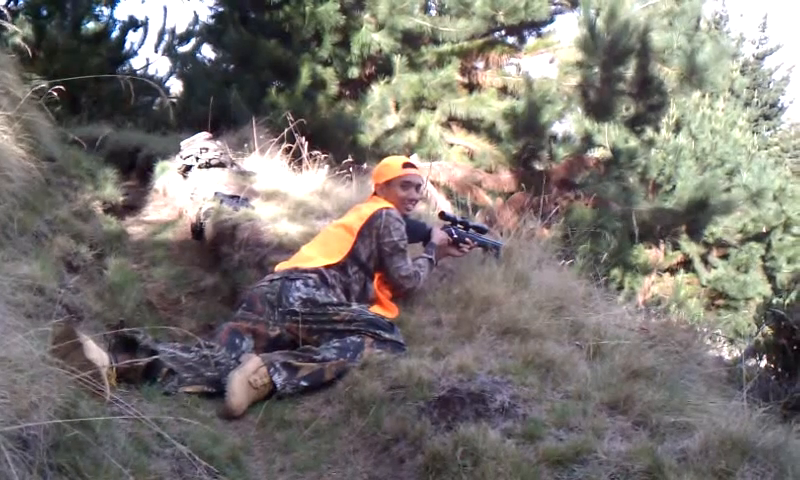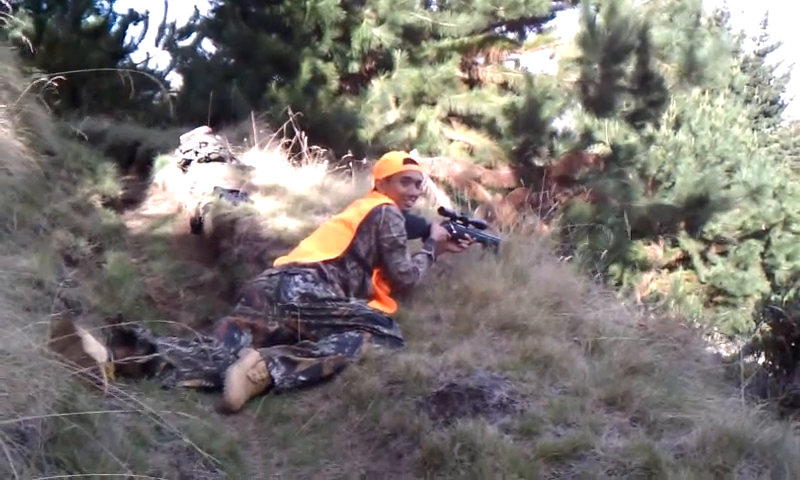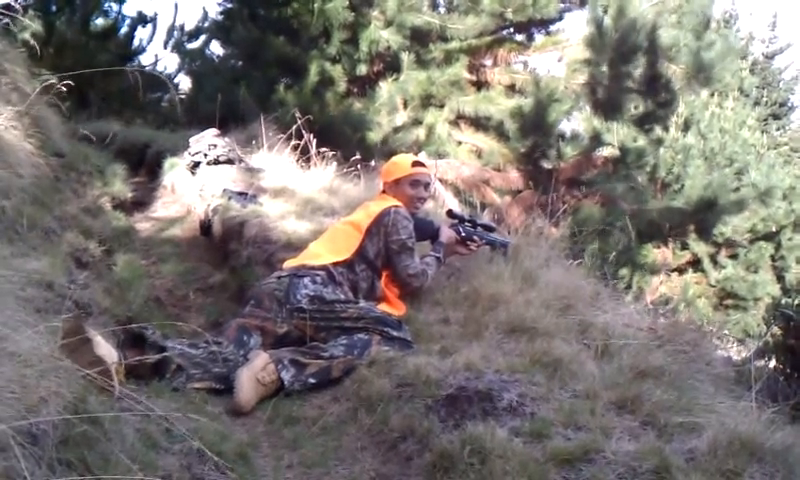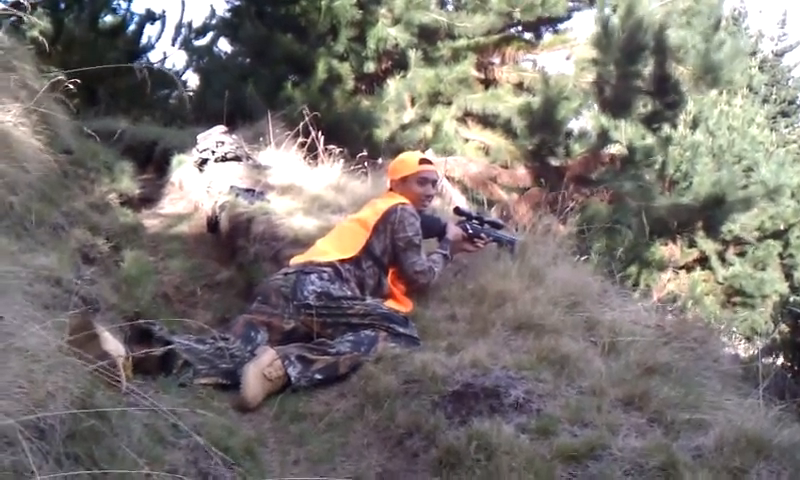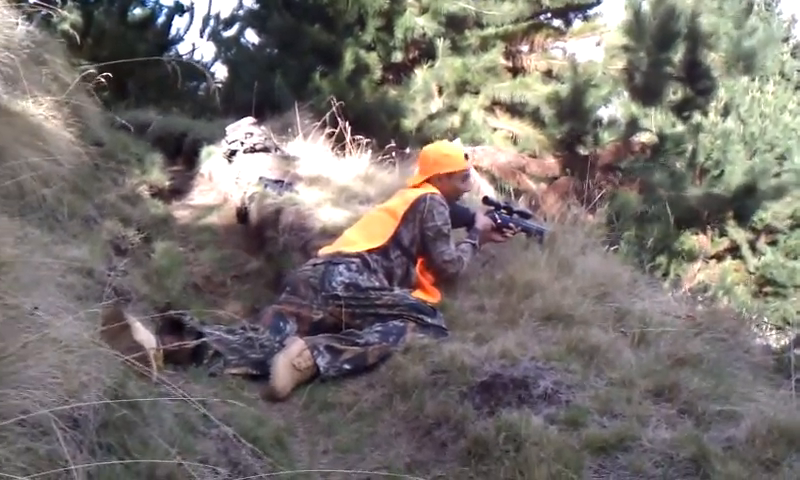
dt=1s
person 1, frame 1
left shoulder: (362, 213)
right shoulder: (387, 215)
left elbow: (383, 273)
right elbow: (403, 280)
left wrist: (438, 254)
right wrist: (432, 251)
left hip: (277, 287)
right hip: (309, 292)
left knee: (217, 358)
right knee: (384, 340)
left ankle: (113, 360)
right ankle: (270, 373)
person 1, frame 2
left shoulder: (361, 209)
right shoulder: (386, 212)
left elbow: (381, 267)
right elbow: (403, 276)
left wrist: (436, 248)
right wrist: (431, 247)
left hip: (276, 283)
right hip: (307, 289)
left knee: (218, 352)
right knee: (382, 336)
left ankle: (121, 352)
right ankle: (268, 367)
person 1, frame 3
left shoulder: (370, 212)
right shoulder: (394, 215)
left elbow: (383, 266)
right elbow: (409, 279)
left wrist: (440, 250)
right wrist: (439, 250)
left hip: (285, 285)
right hip: (315, 292)
left knee: (230, 354)
right knee: (395, 337)
left ankle: (138, 352)
right ankle: (278, 369)
person 1, frame 4
left shoulder: (378, 208)
right shoulder: (401, 211)
left elbow: (394, 264)
right elbow: (418, 276)
left wrist: (451, 246)
right wrist: (447, 247)
left hip: (294, 282)
right hip: (325, 288)
left knee: (235, 348)
right knee: (397, 335)
left ankle: (148, 346)
right ankle: (286, 365)
person 1, frame 5
left shoulder: (407, 196)
right shoulder: (431, 200)
left elbow: (424, 251)
right elbow: (449, 264)
left wrist: (474, 238)
right wrist: (477, 235)
left hip: (324, 271)
right hip: (357, 276)
left knee: (267, 337)
right knee: (428, 326)
left ankle: (185, 337)
right ankle: (316, 354)
